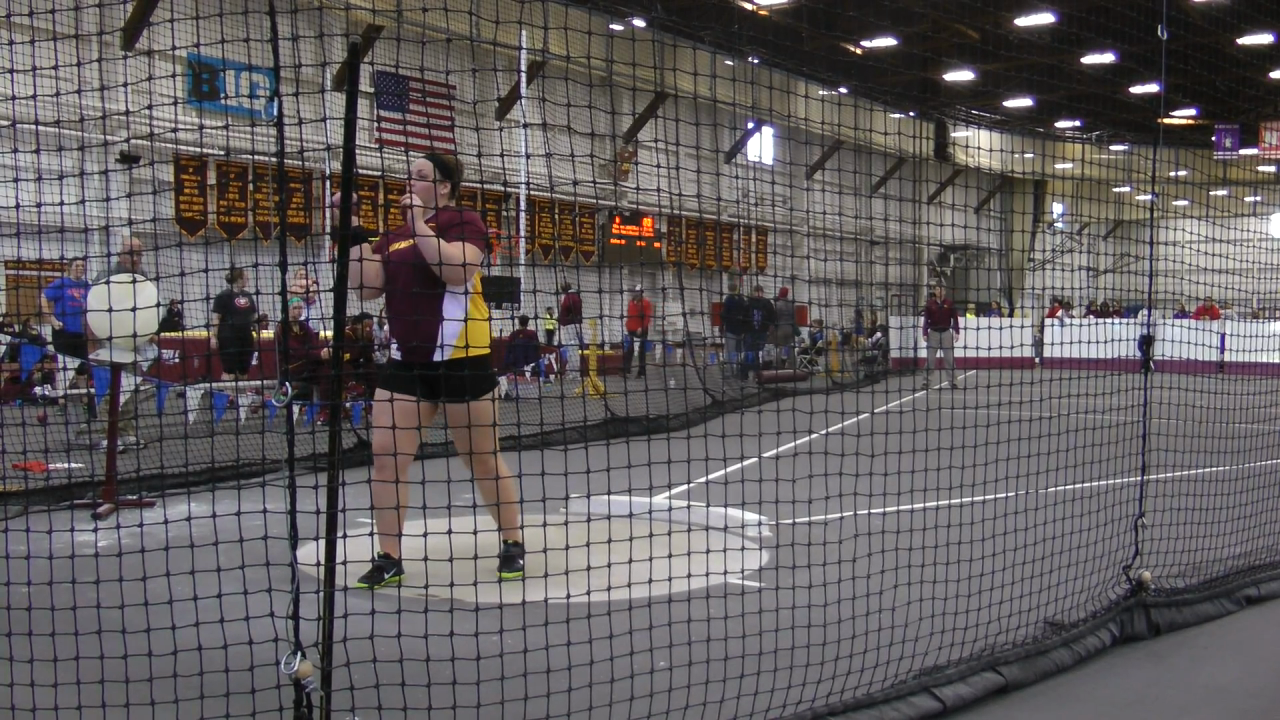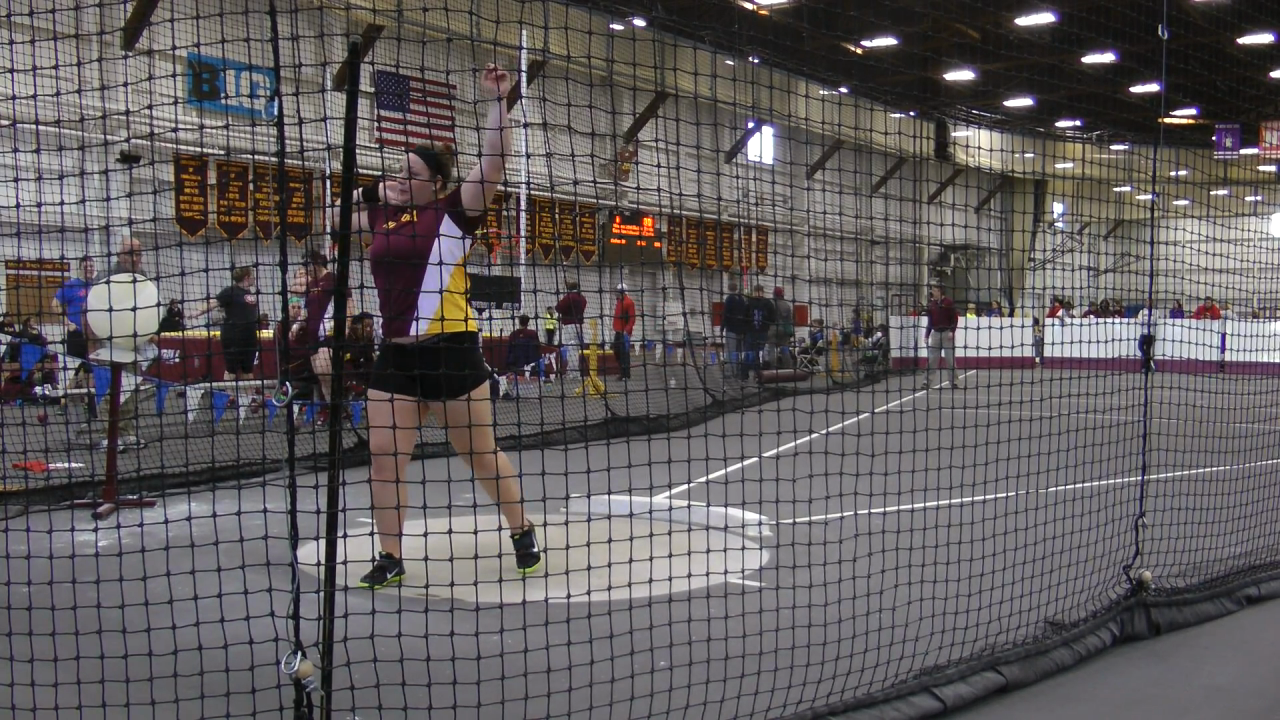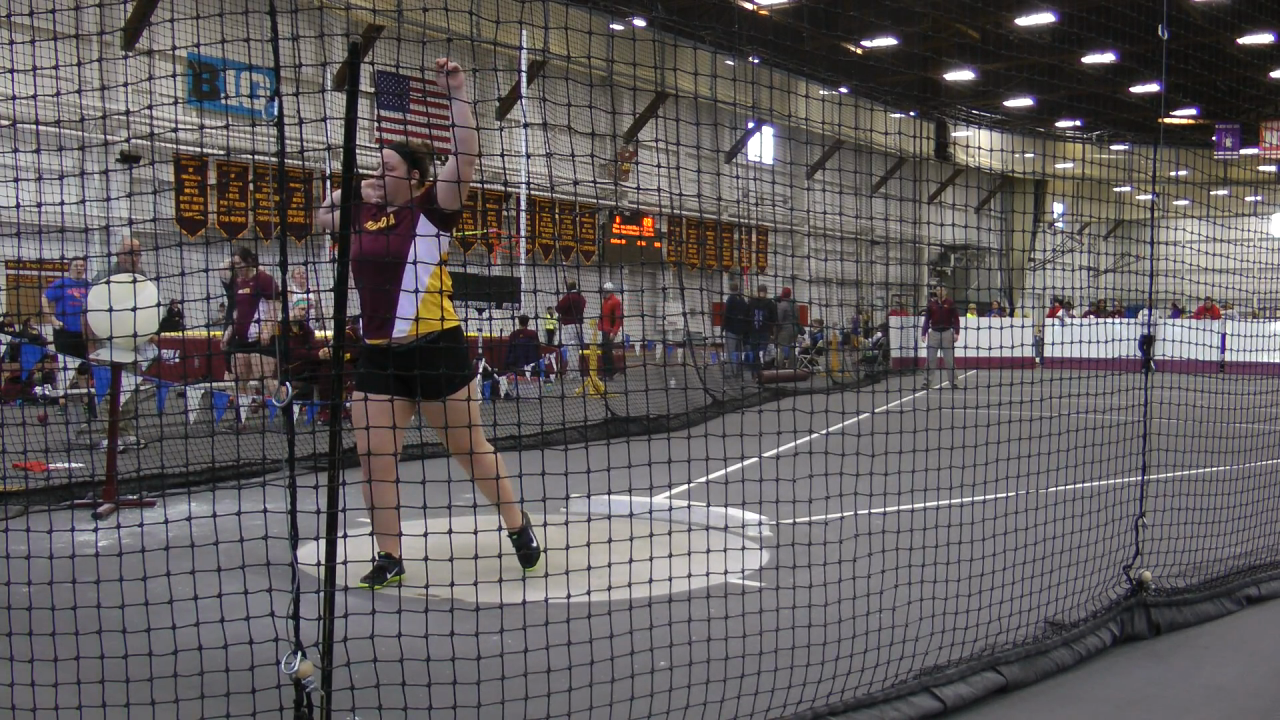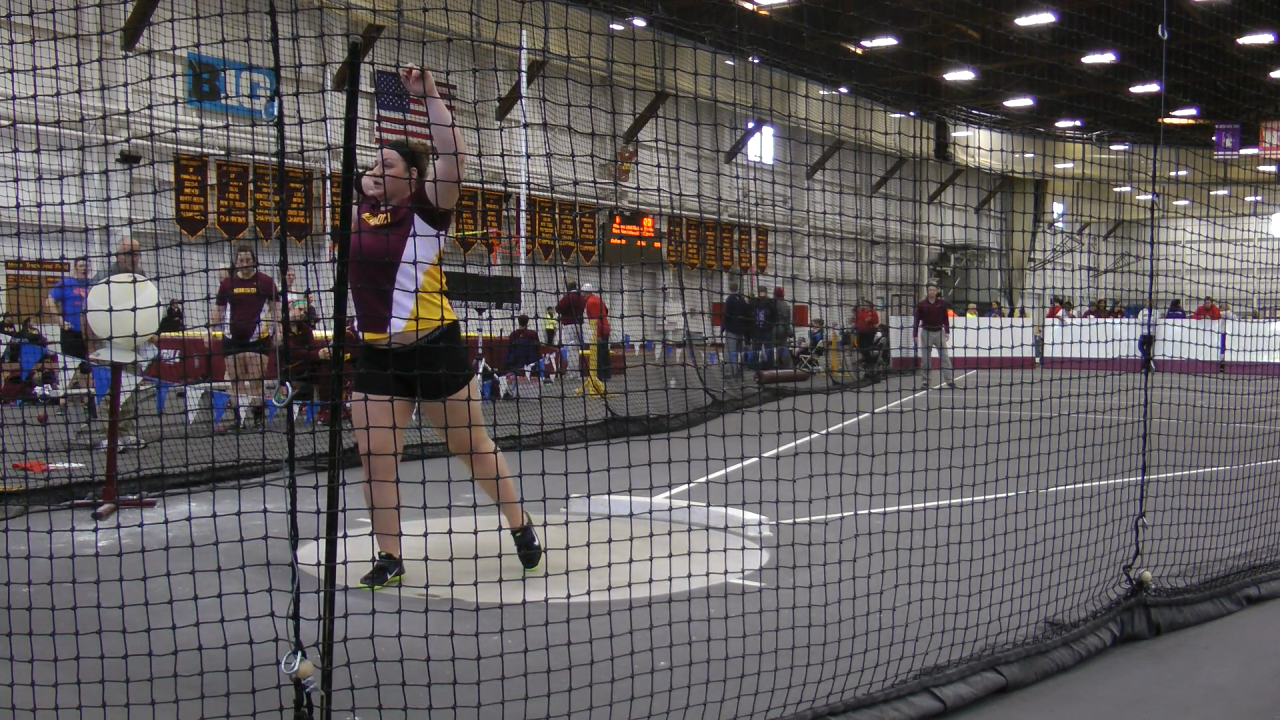
dt=1s
person 1, frame 1
left shoulder: (462, 220)
right shoulder: (394, 237)
left elbow: (457, 271)
right elbow: (366, 287)
left wrist: (419, 225)
left hip: (462, 359)
right hip: (405, 362)
left knee: (483, 460)
right knee: (385, 455)
left ankle: (512, 545)
right ankle: (389, 558)
person 1, frame 2
left shoulder: (455, 210)
right shoulder: (385, 215)
left elbow: (493, 163)
right elbow: (348, 210)
left wrist: (497, 101)
right wrist: (375, 191)
left hip: (450, 351)
right hip: (395, 356)
left knee: (481, 455)
right knee: (384, 458)
left ankle: (522, 531)
right ankle: (390, 558)
person 1, frame 3
left shoulder: (432, 207)
right shoulder: (363, 211)
left elbow: (466, 156)
right elbow: (322, 216)
left wrist: (457, 93)
right wrist: (353, 191)
left hip: (436, 349)
right hip: (377, 357)
left knee: (472, 450)
right knee: (374, 461)
left ankle: (518, 526)
right ankle: (389, 557)
person 1, frame 4
left shoulder: (427, 205)
right shoulder: (365, 206)
left elbow: (453, 157)
left wrist: (430, 96)
right wrist: (362, 183)
left hip: (433, 347)
right hip: (376, 355)
left knee: (474, 447)
right knee: (375, 461)
left ankle: (521, 526)
right ankle: (389, 557)
